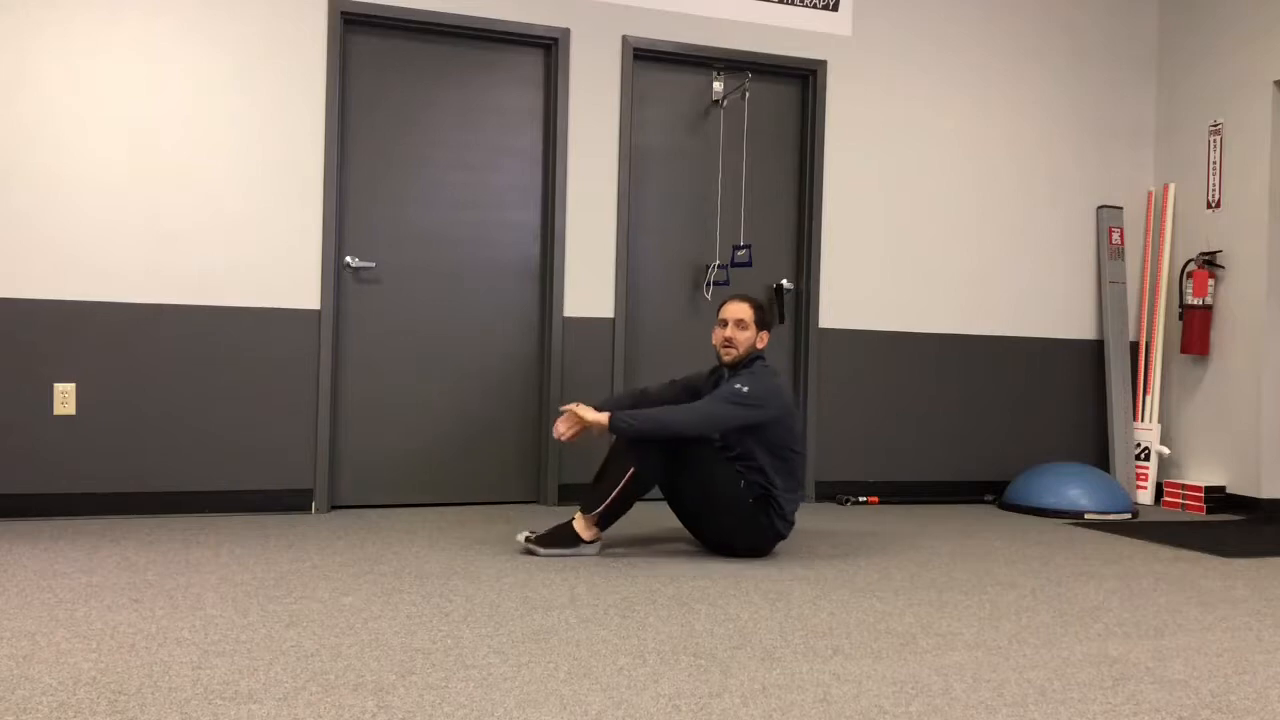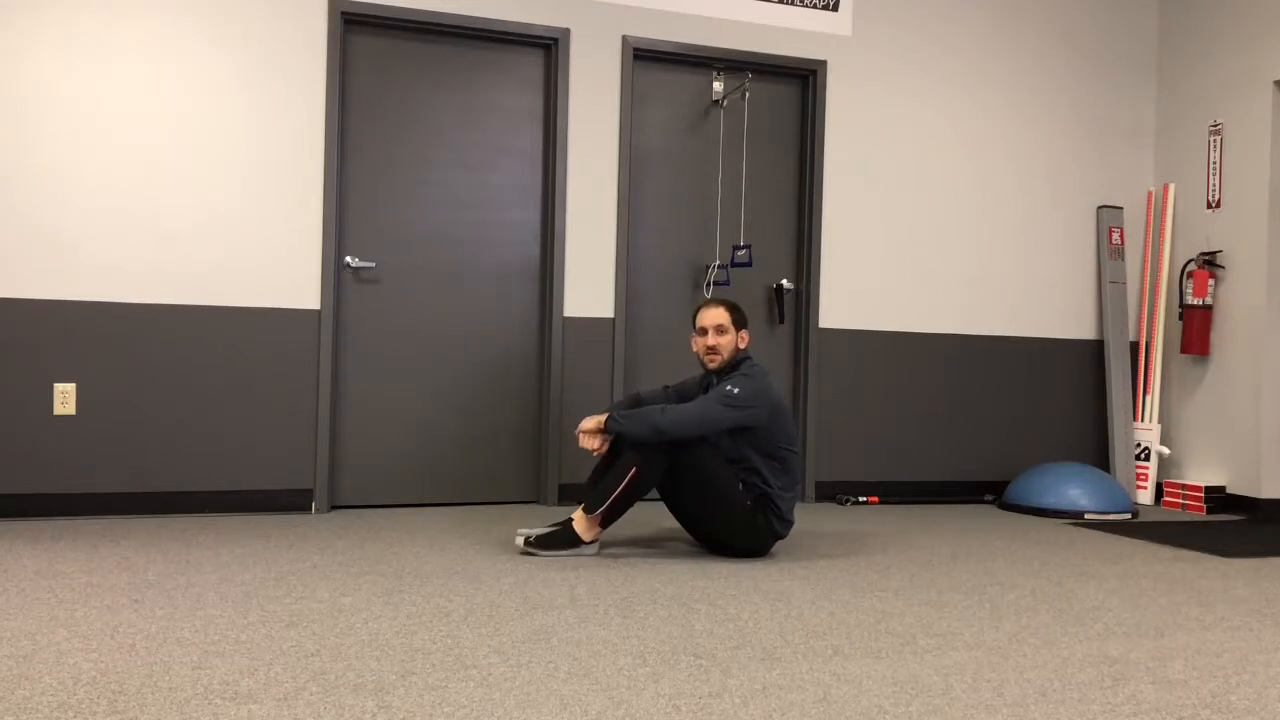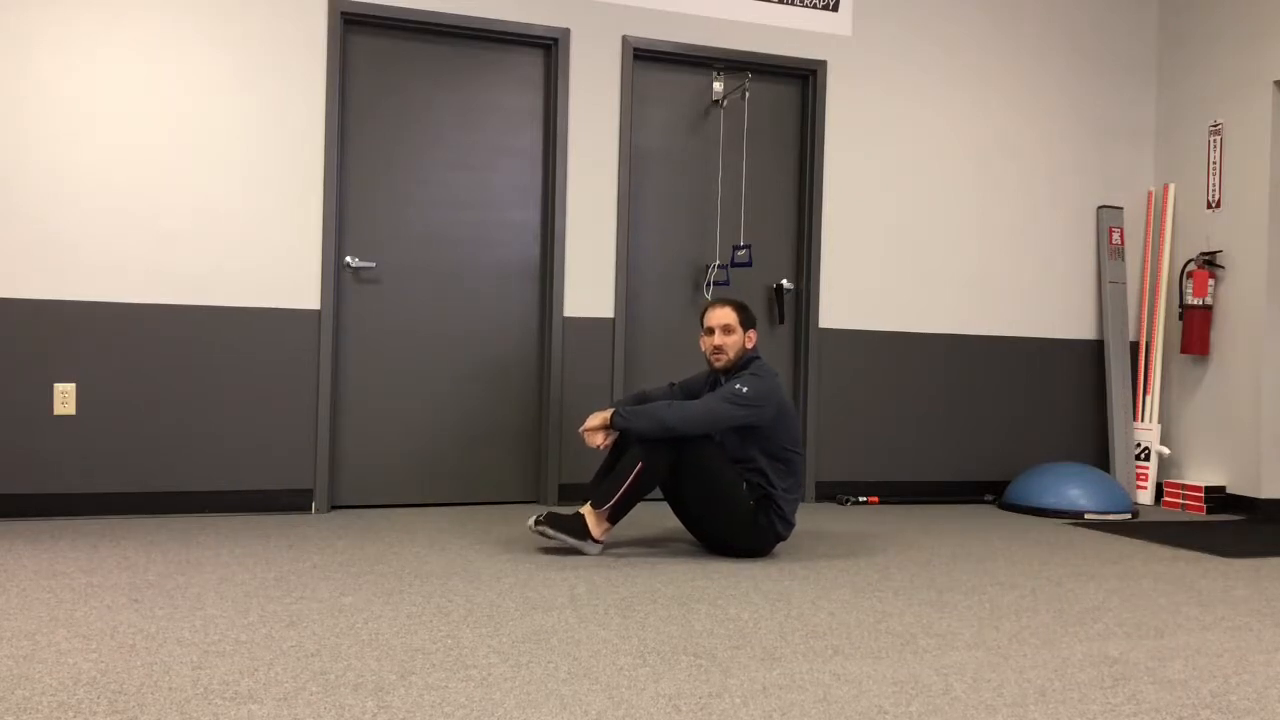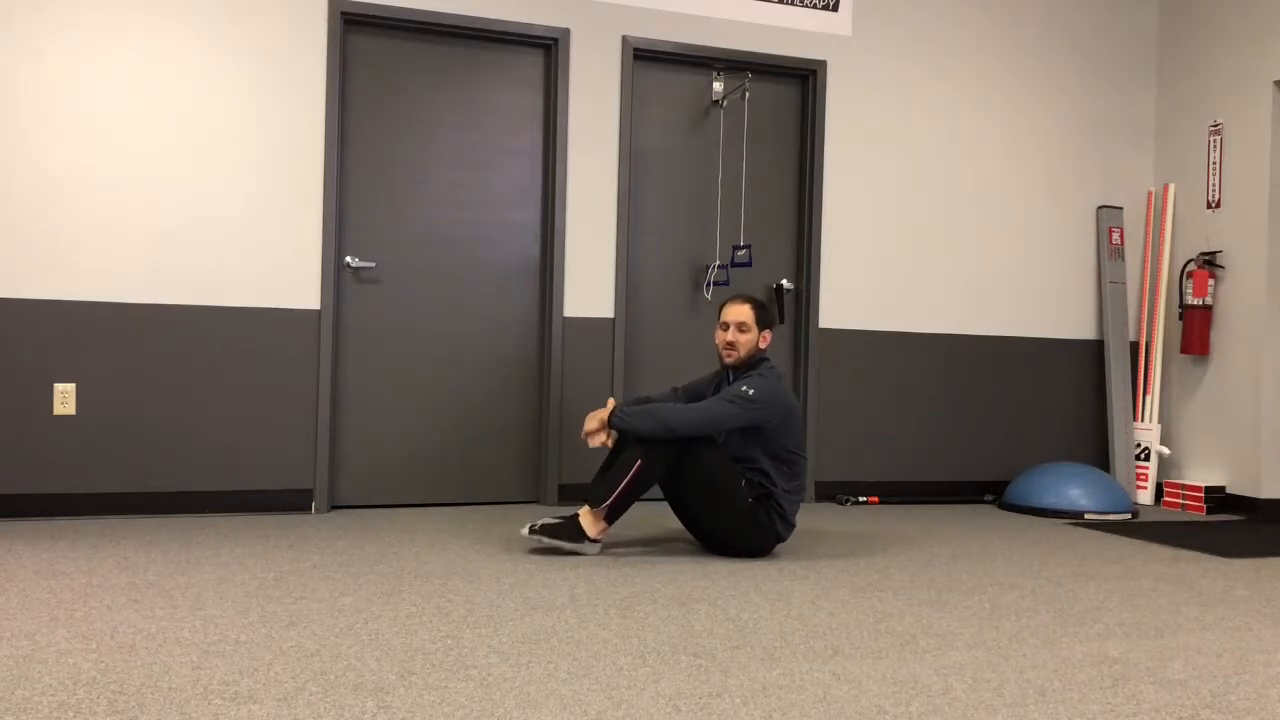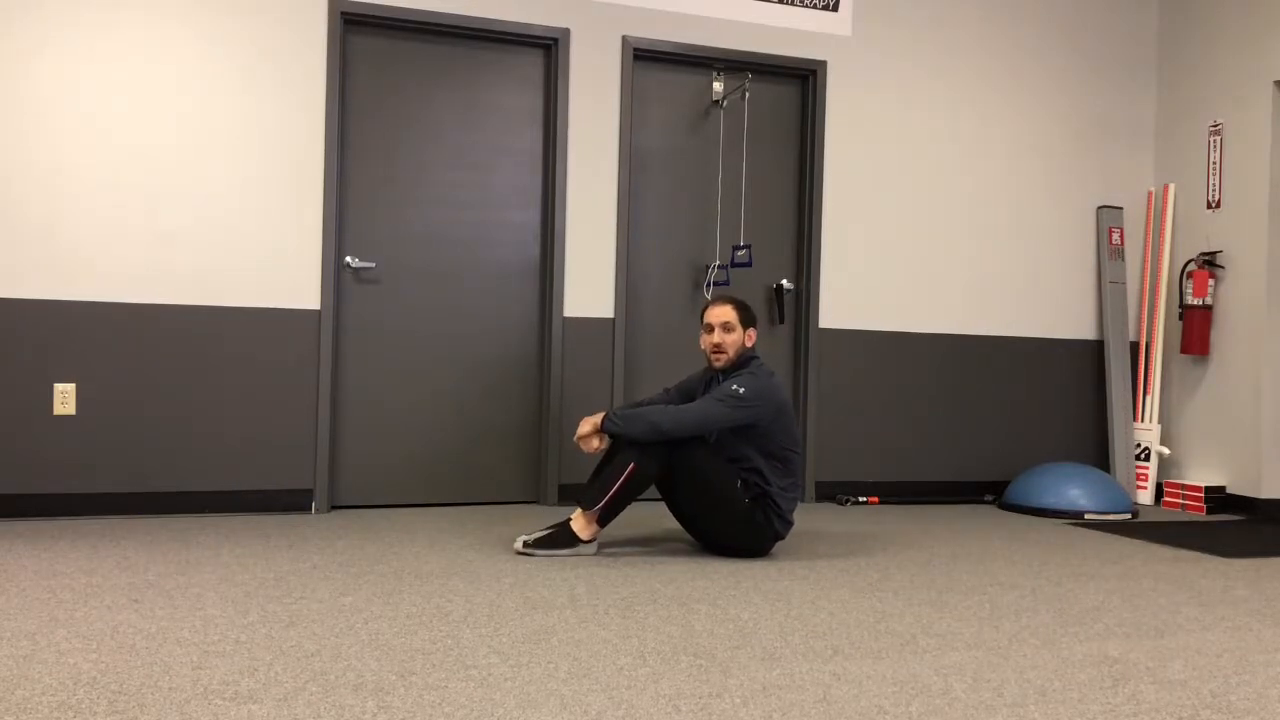
dt=1s
person 1, frame 1
left shoulder: (762, 388)
right shoulder: (718, 379)
left elbow: (689, 420)
right elbow: (652, 397)
left wrist: (607, 420)
right wrist: (594, 413)
left hip: (757, 523)
right hip: (723, 513)
left knee: (663, 434)
right knee: (651, 426)
left ankle: (586, 530)
right ankle: (590, 519)
person 1, frame 2
left shoulder: (751, 388)
right shoulder: (711, 382)
left elbow: (676, 421)
right elbow: (643, 400)
left wrist: (605, 421)
right wrist: (606, 425)
left hip: (755, 523)
right hip: (725, 515)
left knee: (663, 434)
right knee: (642, 430)
left ankle: (585, 529)
right ankle: (582, 519)
person 1, frame 3
left shoulder: (758, 387)
right shoulder: (718, 377)
left elbow: (682, 417)
right elbow: (653, 398)
left wrist: (612, 417)
right wrist: (610, 419)
left hip: (757, 524)
right hip: (728, 509)
left knee: (667, 431)
right knee: (641, 428)
left ankle: (593, 525)
right ankle: (590, 516)
person 1, frame 4
left shoulder: (765, 390)
right shoulder: (726, 378)
left elbow: (686, 419)
right elbow: (667, 400)
left wrist: (611, 416)
right wrist: (610, 418)
left hip: (758, 524)
right hip: (728, 511)
left knee: (667, 432)
right knee: (649, 426)
left ankle: (590, 526)
right ankle: (588, 519)
person 1, frame 5
left shoulder: (755, 387)
right shoulder: (713, 377)
left elbow: (676, 420)
right elbow: (655, 404)
left wrist: (603, 420)
right wrist: (605, 425)
left hip: (756, 523)
right hip: (725, 509)
left knee: (660, 435)
right knee: (645, 431)
left ankle: (582, 529)
right ankle: (581, 520)
